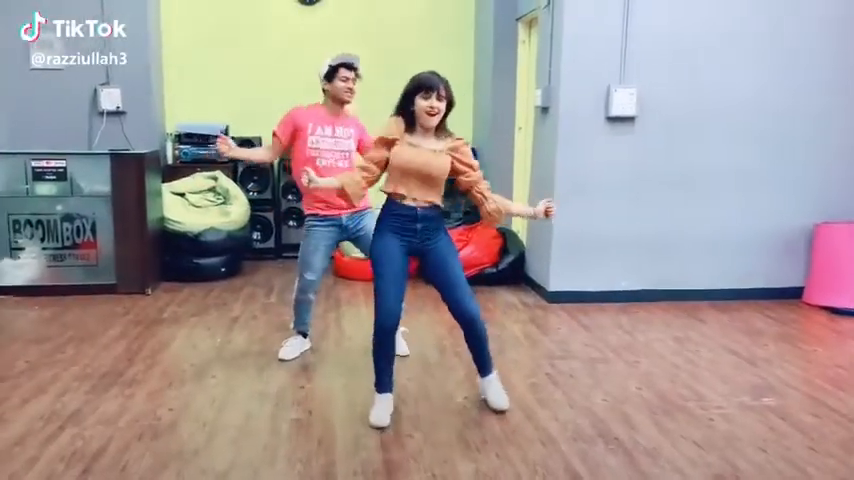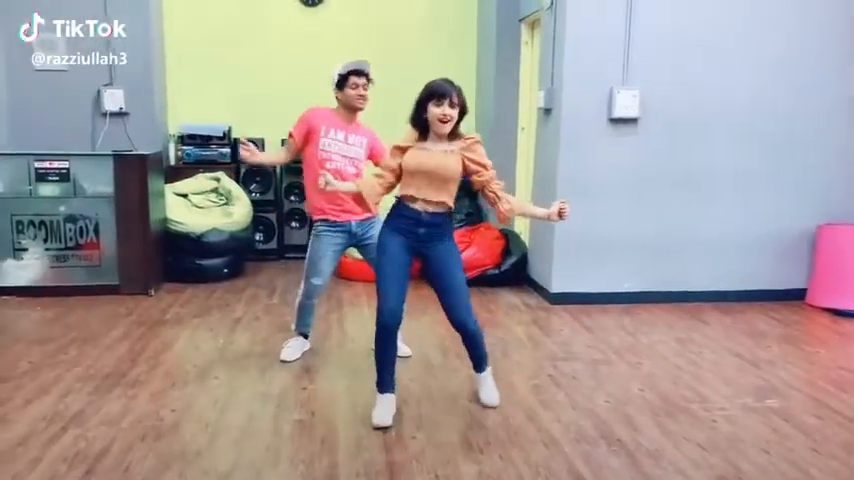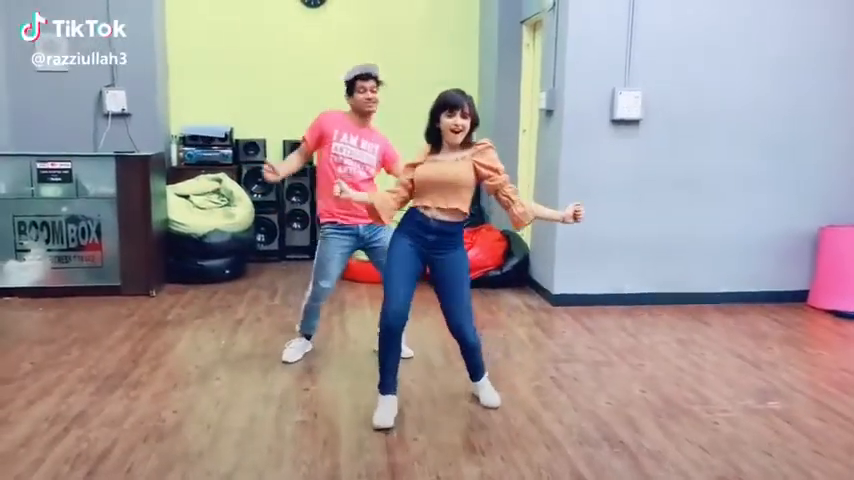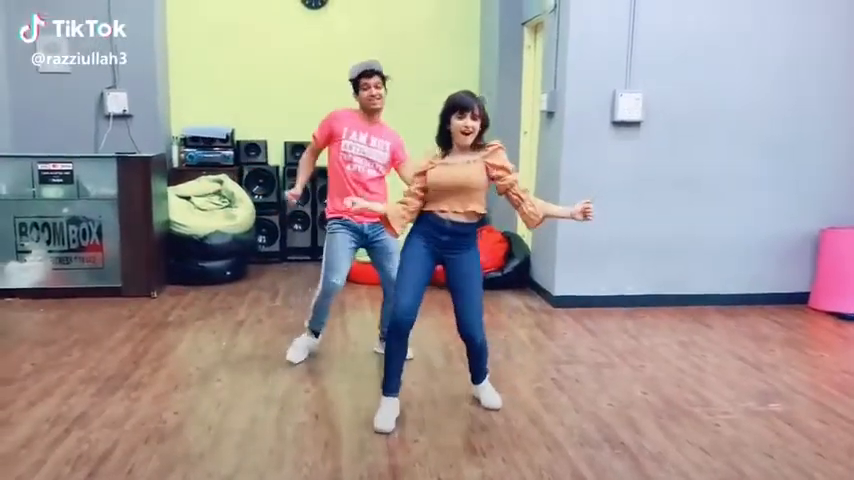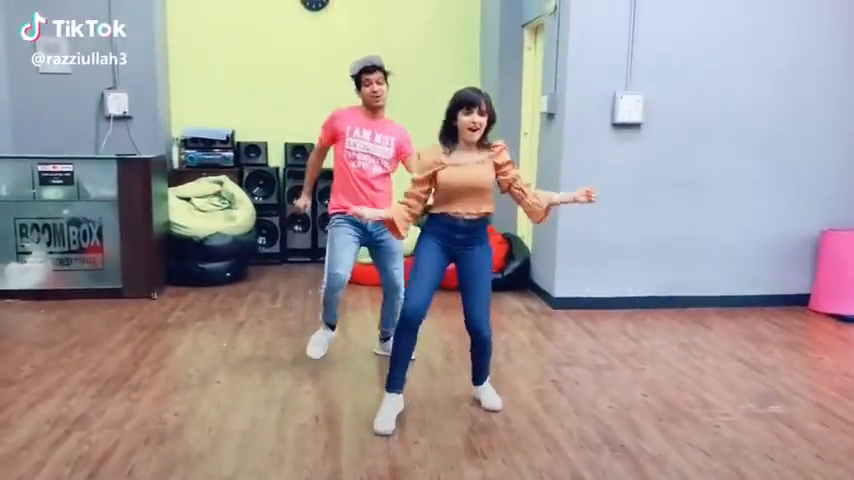
dt=0.1s
person 1, frame 1
left shoulder: (454, 146)
right shoulder: (394, 133)
left elbow: (480, 192)
right elbow: (366, 174)
left wrist: (530, 211)
right wrist: (320, 182)
left hip: (433, 229)
right hip: (392, 227)
left knee: (468, 313)
right knee: (388, 317)
left ankle: (488, 377)
right ankle: (384, 395)
person 1, frame 2
left shoulder: (467, 147)
right shoulder: (409, 142)
left elbow: (494, 192)
right elbow: (382, 181)
left wrist: (545, 213)
right wrist: (338, 185)
left hip: (439, 234)
right hip: (398, 228)
left knee: (463, 319)
right knee: (388, 317)
left ankle: (482, 374)
right ankle: (386, 395)
person 1, frame 3
left shoulder: (480, 154)
right shoulder: (423, 157)
left elbow: (510, 198)
right elbow: (397, 195)
left wrist: (559, 215)
right wrist: (354, 195)
left hip: (450, 242)
right hip: (410, 236)
left knee: (462, 328)
right knee: (393, 319)
left ankle: (480, 379)
right ankle: (387, 397)
person 1, frame 4
left shoulder: (491, 155)
right shoulder: (433, 161)
left elbow: (520, 198)
right elbow: (411, 204)
left wrist: (569, 212)
right wrist: (366, 203)
left hip: (464, 243)
right hip: (424, 237)
left knee: (471, 330)
right knee: (401, 316)
left ankle: (481, 382)
right ankle: (390, 398)
person 1, frame 5
left shoulder: (496, 155)
right shoulder: (437, 157)
left elbow: (524, 195)
right elbow: (412, 203)
left wrist: (570, 197)
right wrist: (376, 212)
left hip: (476, 240)
right hip: (437, 236)
left knee: (479, 324)
right knee: (411, 312)
left ankle: (482, 383)
right ankle: (392, 398)
person 2, frame 1
left shoulder: (355, 125)
right shoulder: (299, 117)
right elbow: (272, 152)
right wrist: (237, 152)
left hip: (360, 213)
right hip: (321, 219)
right knee: (308, 281)
left ankle: (390, 332)
right ankle: (300, 335)
person 2, frame 2
left shoulder: (367, 135)
right shoulder: (314, 118)
right elbow: (287, 153)
right wrist: (258, 157)
left hip: (367, 220)
right hip: (330, 223)
right knee: (313, 286)
right ankle: (301, 336)
person 2, frame 3
left shoulder: (381, 141)
right shoulder: (328, 122)
right elbow: (301, 156)
right wrist: (280, 172)
left hip: (374, 224)
right hip: (337, 225)
right knee: (321, 287)
right ankle: (304, 337)
person 2, frame 4
left shoulder: (391, 138)
right shoulder: (337, 120)
left elbow: (411, 178)
right elbow: (311, 154)
right wrist: (298, 187)
left hip: (380, 223)
right hip: (343, 222)
left knee: (396, 284)
right knee: (331, 284)
left ankle: (386, 339)
right ankle: (312, 334)
person 2, frame 5
left shoulder: (398, 133)
right shoulder: (340, 119)
right elbow: (318, 154)
right wrist: (305, 193)
left hip: (383, 221)
right hip: (346, 217)
left knee: (395, 284)
right knee: (336, 277)
left ankle: (387, 339)
right ankle: (327, 327)
